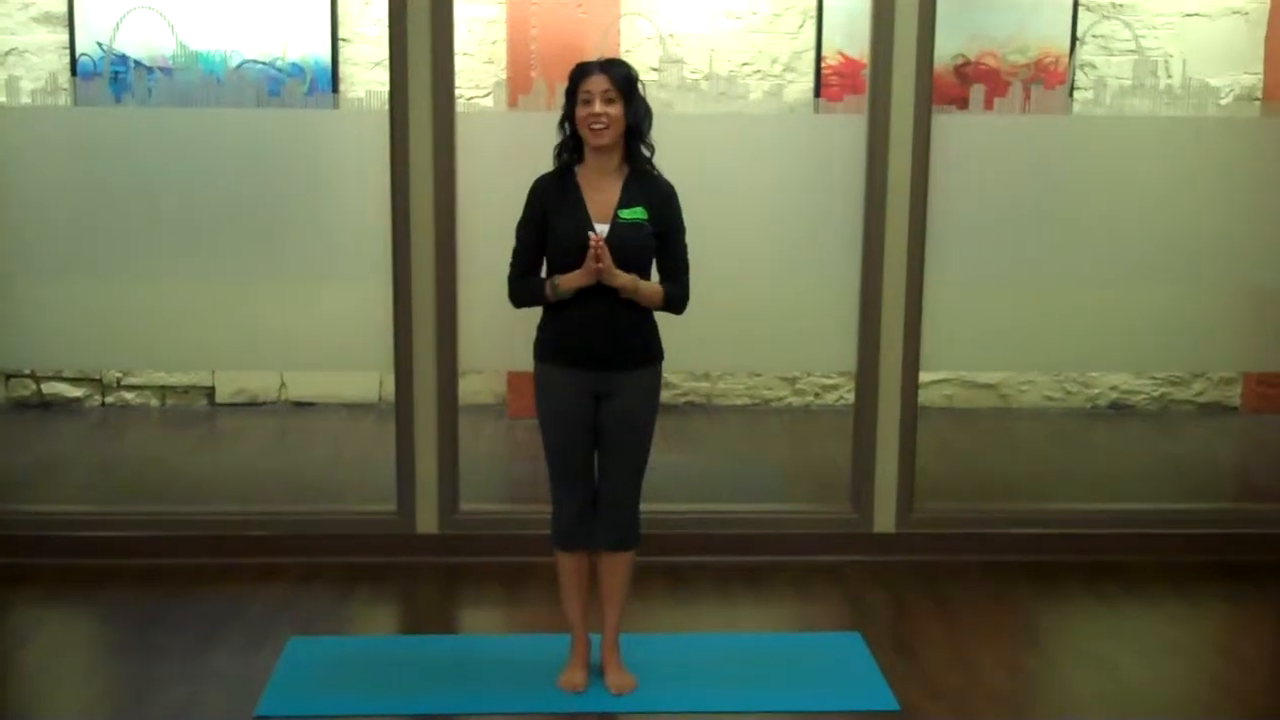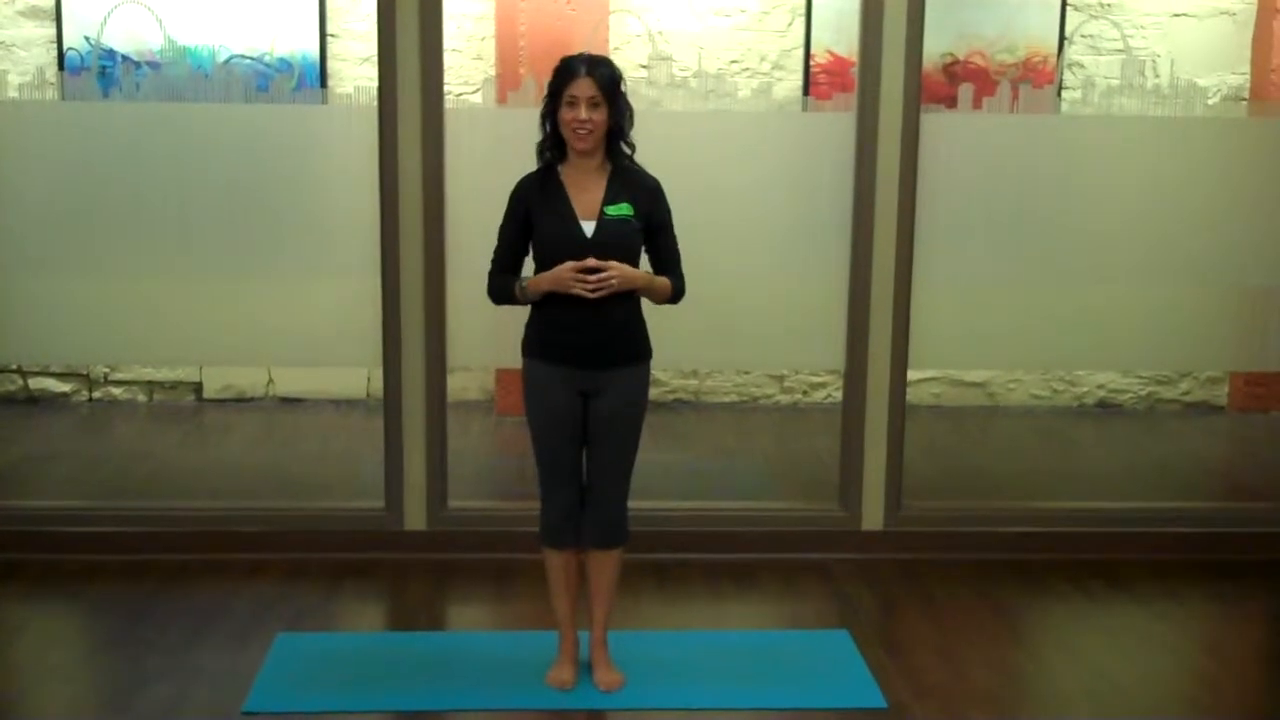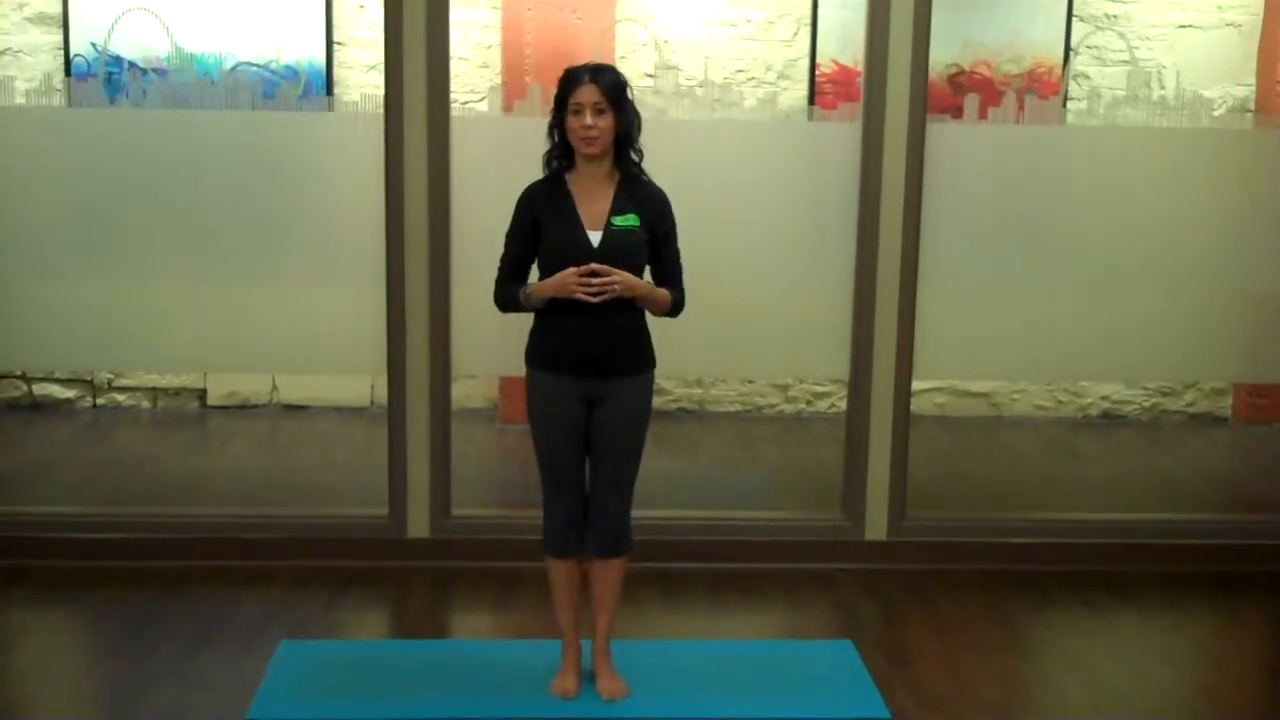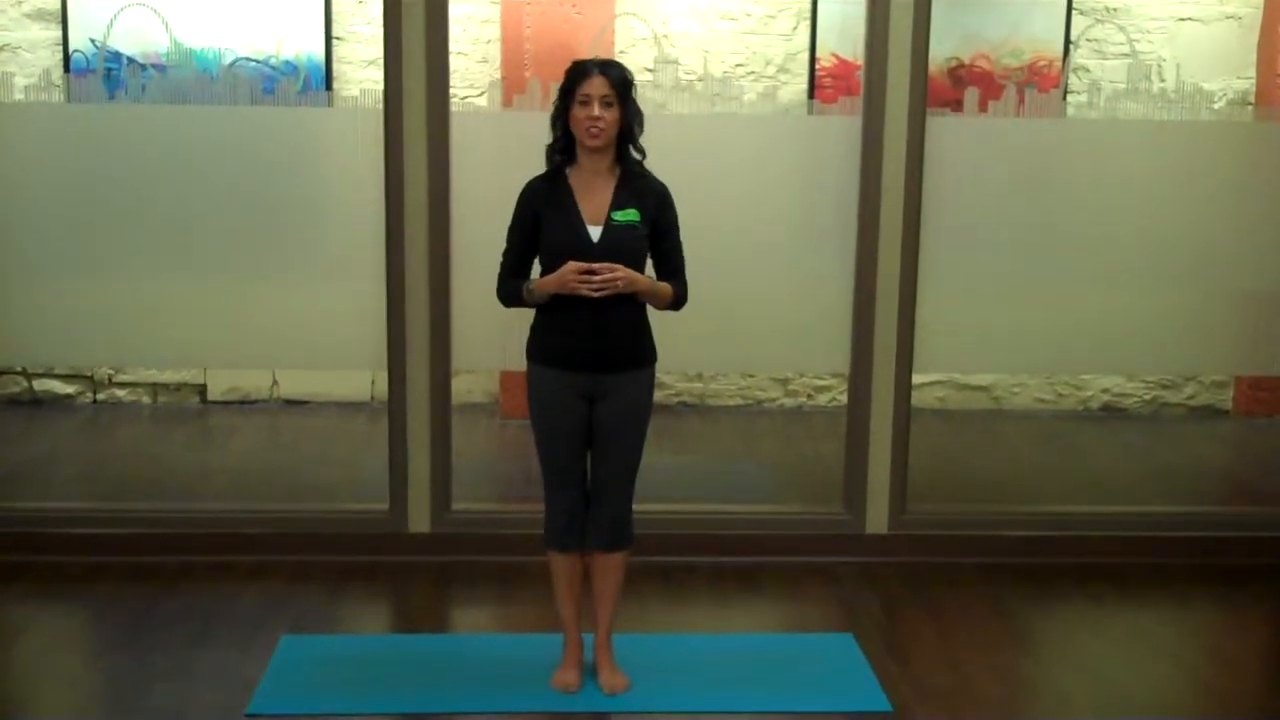
dt=0.7s
person 1, frame 1
left shoulder: (657, 193)
right shoulder: (548, 191)
left elbow: (677, 295)
right elbow: (519, 288)
left wrist: (619, 277)
right wrist: (579, 277)
left hip: (633, 371)
right hip: (563, 369)
left knee: (620, 505)
right knee: (571, 504)
left ankle: (612, 646)
right ankle: (577, 646)
person 1, frame 2
left shoulder: (641, 189)
right shoulder: (532, 191)
left elbow: (674, 284)
right elbow: (498, 285)
left wrist: (632, 278)
right wrist: (547, 281)
left hip: (622, 369)
right hip: (551, 368)
left knee: (608, 503)
right knee: (559, 502)
left ankle: (600, 644)
right ankle: (565, 644)
person 1, frame 3
left shoulder: (648, 200)
right shoulder: (539, 199)
left elbow: (674, 299)
right elbow: (505, 293)
left wrist: (633, 286)
right wrist: (550, 287)
left hip: (626, 377)
right hip: (555, 376)
left knee: (611, 512)
right knee: (562, 510)
left ankle: (603, 653)
right ankle: (569, 653)
person 1, frame 4
left shoulder: (650, 194)
right shoulder: (540, 193)
left elbow: (677, 292)
right elbow: (508, 287)
left wrist: (635, 282)
right wrist: (553, 282)
left hip: (626, 372)
right hip: (555, 371)
left knee: (612, 506)
right knee: (563, 505)
left ankle: (604, 647)
right ankle: (570, 646)
